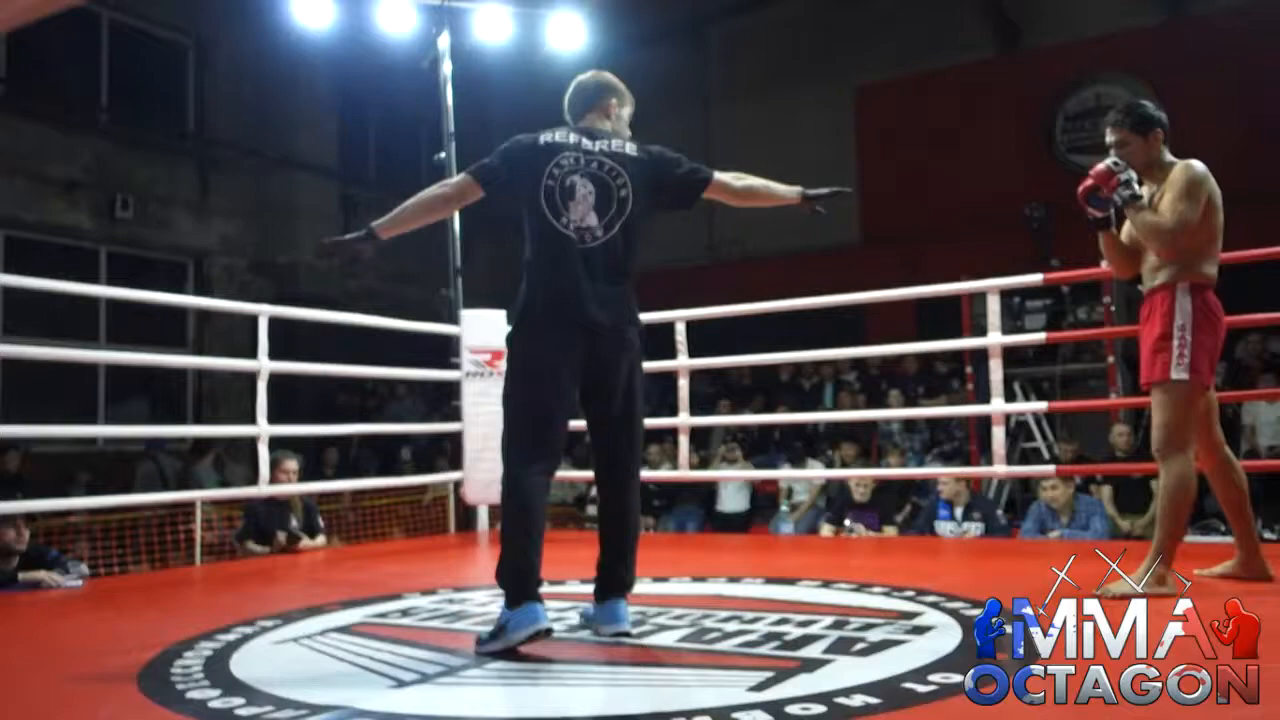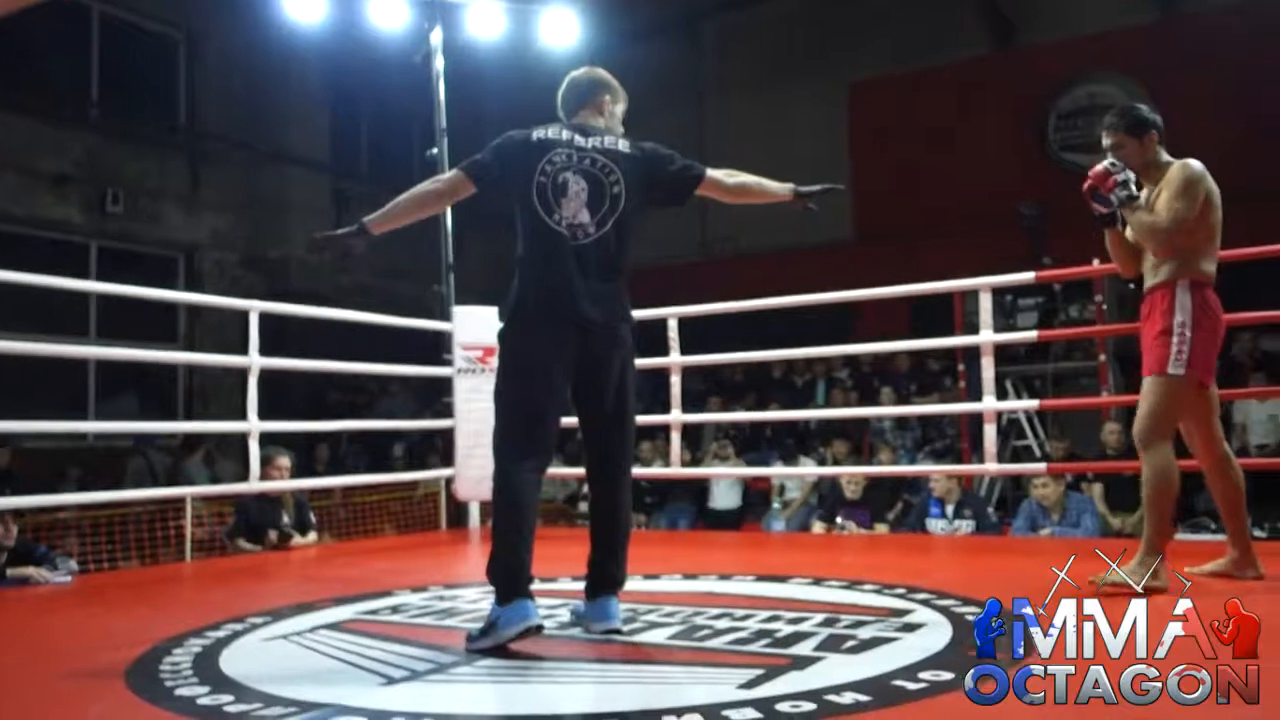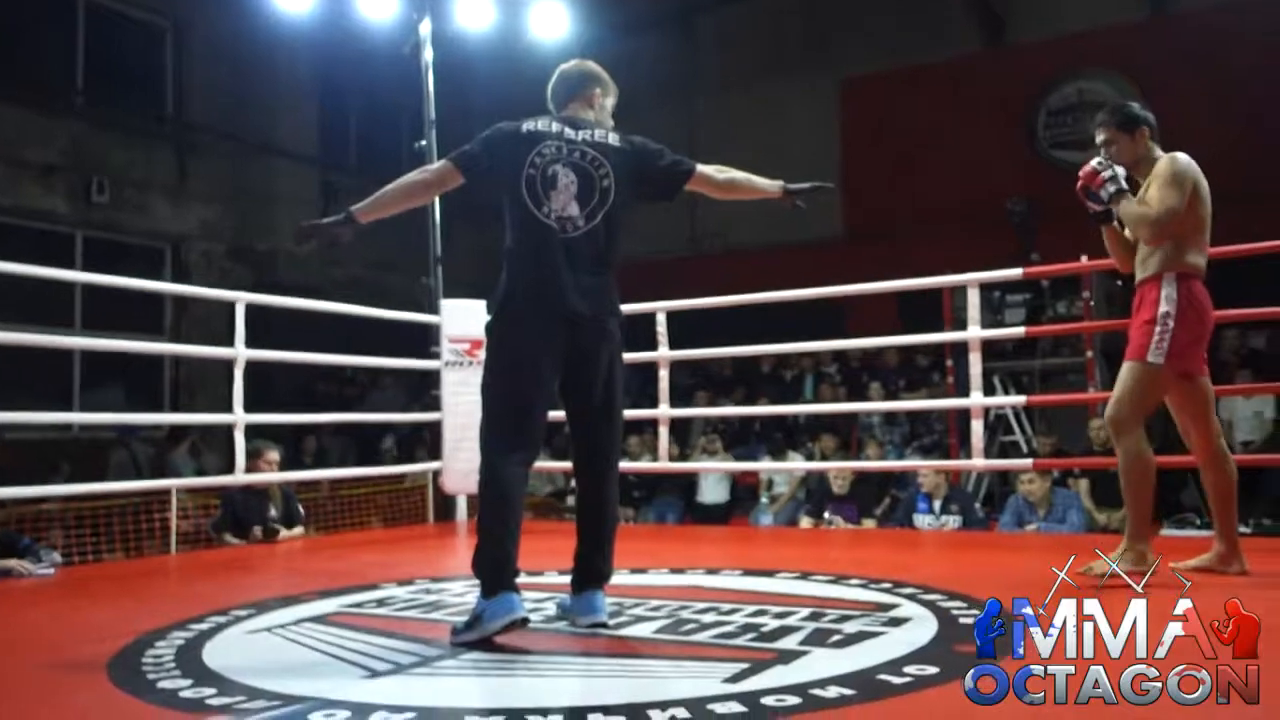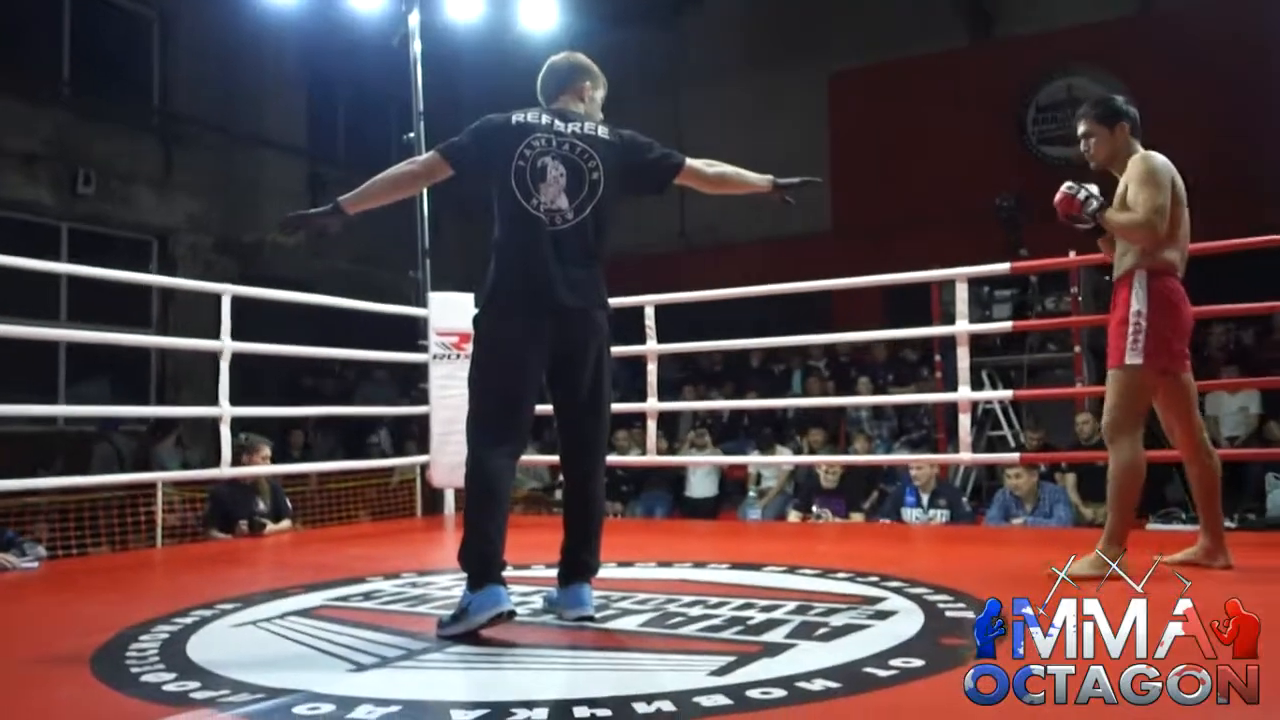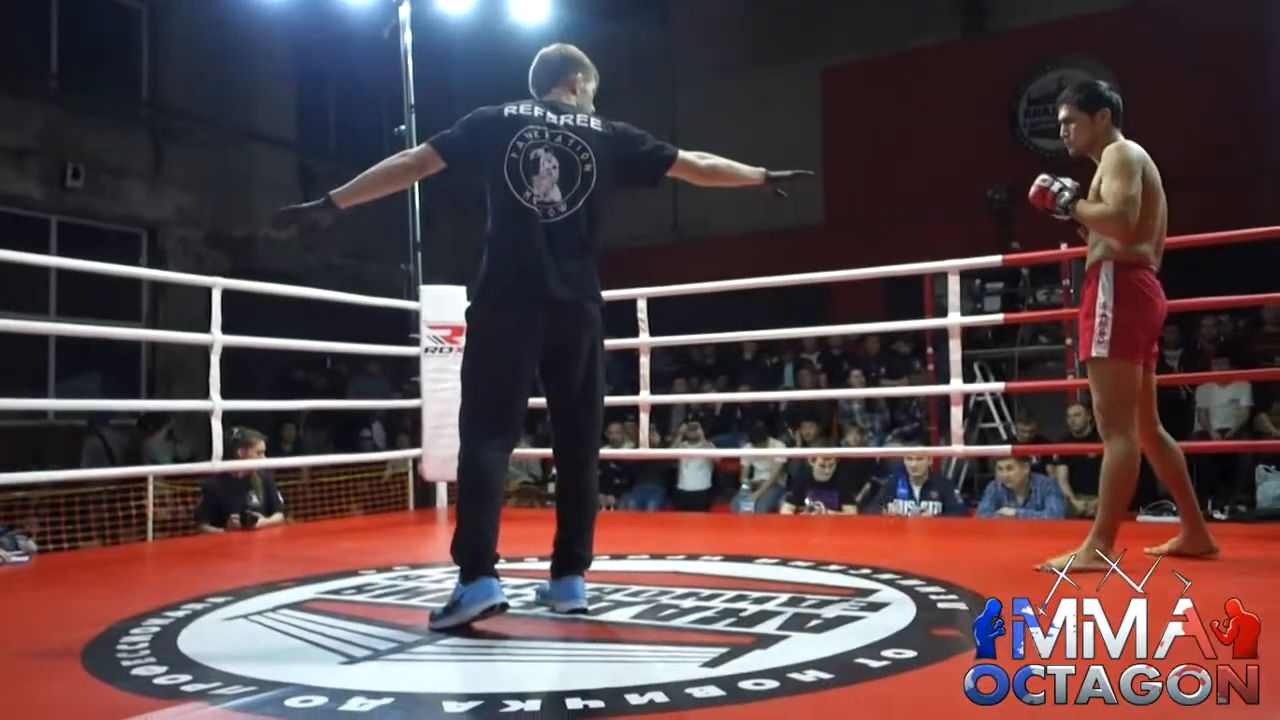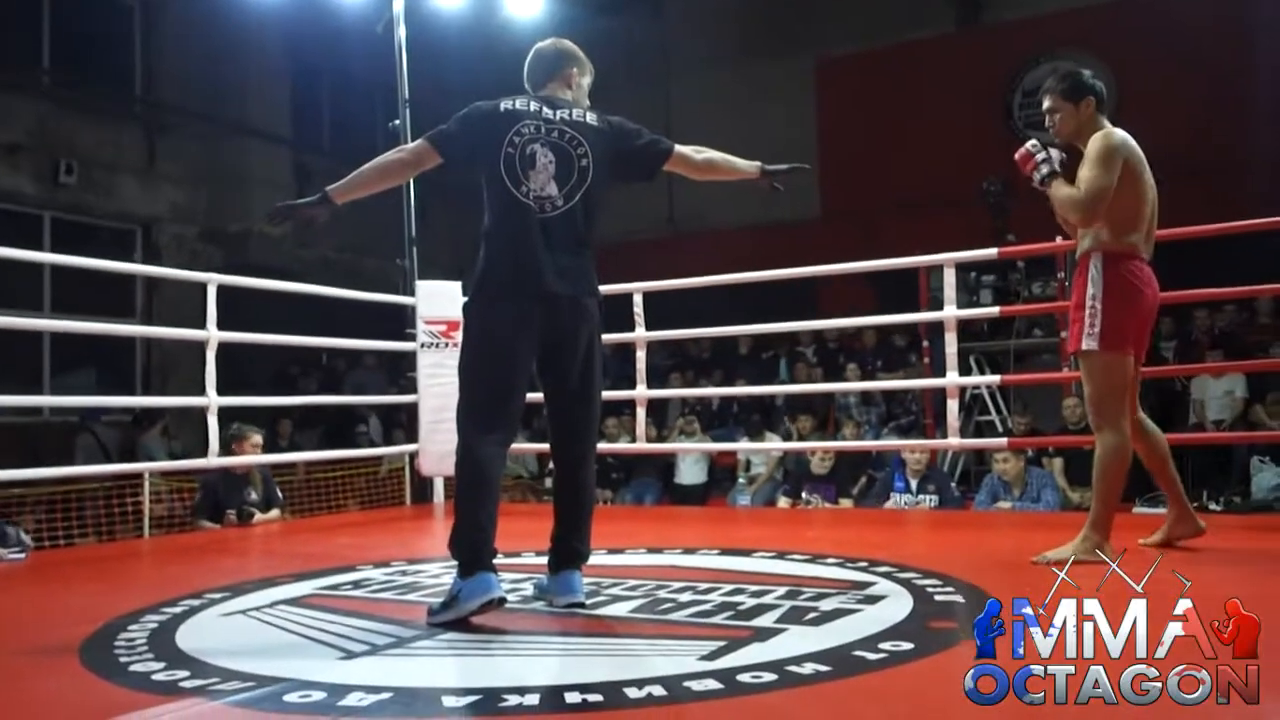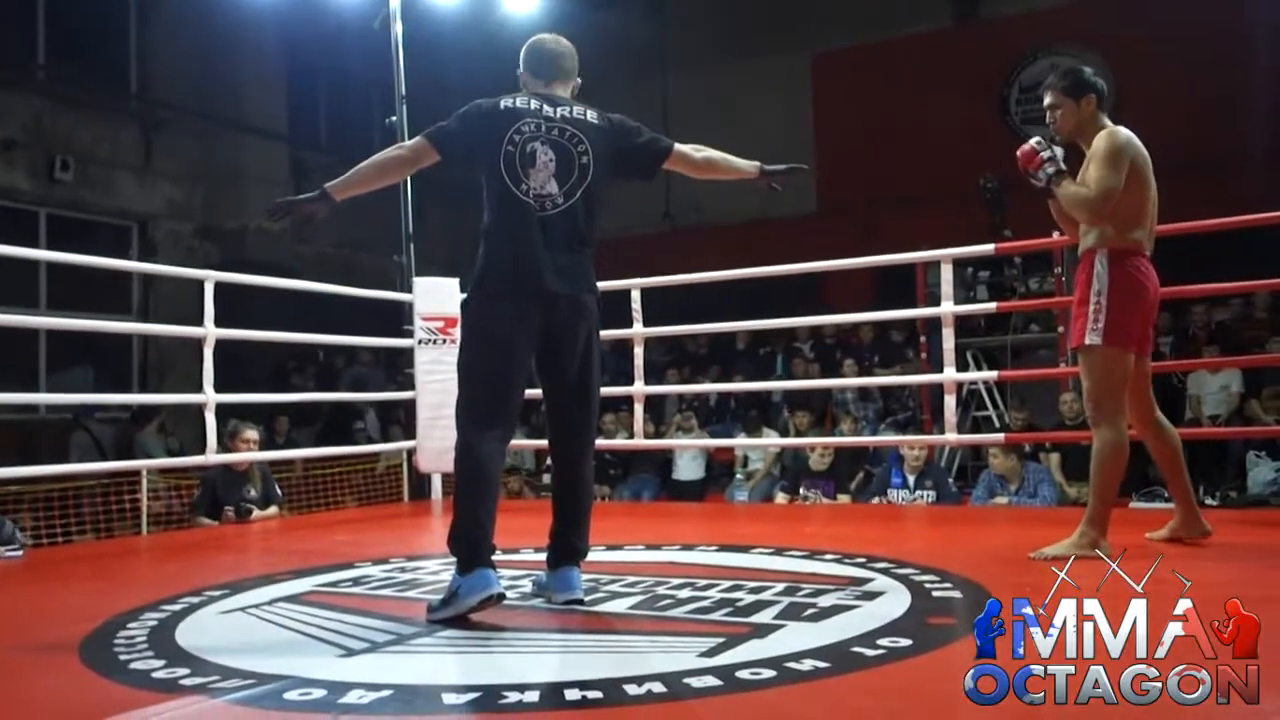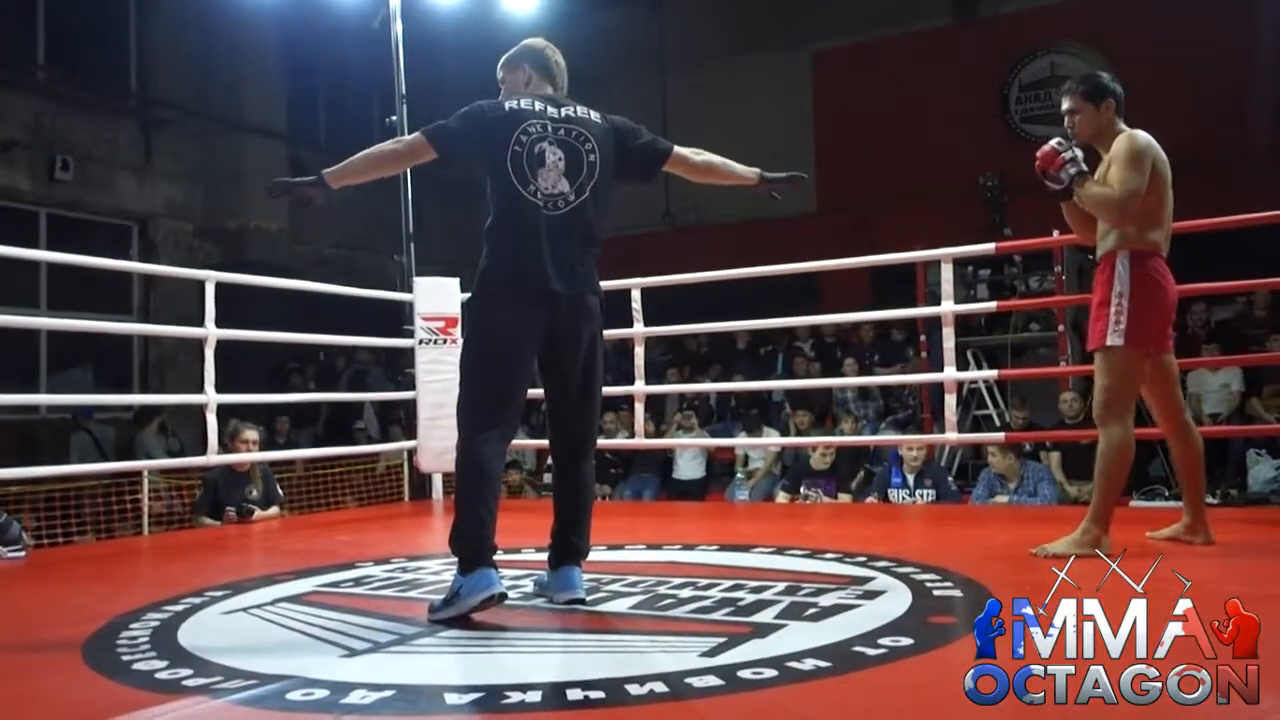
dt=0.2s
person 1, frame 1
left shoulder: (529, 150)
right shoulder: (644, 161)
left elbow: (449, 194)
right elbow: (736, 188)
left wrist: (372, 235)
right wrist: (803, 196)
left hip: (545, 327)
right hip: (613, 331)
left knee: (529, 461)
right knee: (619, 466)
left ankle: (523, 603)
right ankle: (613, 600)
person 1, frame 2
left shoulder: (521, 146)
right shoulder: (637, 158)
left elbow: (442, 190)
right elbow: (727, 184)
left wrist: (364, 230)
right wrist: (795, 192)
left hip: (537, 323)
right hip: (605, 327)
left knee: (520, 458)
right knee: (610, 463)
left ankle: (513, 600)
right ankle: (603, 597)
person 1, frame 3
left shoulder: (511, 138)
right shoulder: (627, 151)
left elbow: (429, 180)
right elbow: (716, 180)
left wrist: (351, 219)
right wrist: (784, 189)
left hip: (525, 316)
right hip: (594, 320)
left knee: (506, 450)
right knee: (597, 457)
left ankle: (498, 593)
right ankle: (589, 591)
person 1, frame 4
left shoulder: (501, 129)
right shoulder: (616, 144)
left elbow: (417, 171)
right elbow: (705, 173)
left wrist: (339, 209)
right wrist: (773, 185)
left hip: (514, 308)
right hip: (582, 313)
left knee: (494, 443)
right knee: (584, 451)
left ankle: (485, 586)
right ankle: (576, 585)
person 1, frame 5
left shoulder: (494, 122)
right shoulder: (609, 137)
left elbow: (411, 164)
right elbow: (698, 166)
left wrist: (331, 203)
right wrist: (766, 177)
left hip: (507, 301)
right hip: (576, 305)
left knee: (487, 436)
right knee: (578, 444)
left ankle: (478, 578)
right ankle: (570, 577)
person 1, frame 6
left shoulder: (489, 118)
right shoulder: (605, 131)
left elbow: (407, 160)
right elbow: (694, 160)
left wrist: (326, 199)
right wrist: (761, 171)
left hip: (503, 296)
right hip: (573, 300)
left knee: (484, 430)
right knee: (575, 437)
left ankle: (476, 572)
right ankle: (567, 571)
person 1, frame 7
left shoulder: (489, 115)
right shoulder: (605, 128)
left elbow: (405, 157)
right elbow: (693, 159)
left wrist: (326, 195)
right wrist: (760, 171)
left hip: (503, 294)
right hip: (572, 298)
left knee: (483, 427)
right knee: (573, 434)
left ankle: (475, 570)
right ankle: (566, 568)
person 1, frame 8
left shoulder: (492, 118)
right shoulder: (606, 129)
left elbow: (404, 150)
right elbow: (691, 162)
left wrist: (323, 181)
right wrist: (760, 178)
left hip: (507, 294)
right hip: (576, 297)
left knee: (485, 426)
right knee: (574, 434)
left ankle: (476, 569)
right ankle: (566, 568)
person 2, frame 1
left shoulder: (1189, 174)
right shoulder: (1146, 191)
left elbow: (1168, 240)
right elbow: (1124, 267)
left wrist: (1128, 198)
right wrist: (1103, 217)
left hip: (1183, 311)
right hip: (1161, 314)
left knee: (1170, 445)
right knee: (1209, 446)
left ankle: (1157, 569)
right ankle: (1249, 557)
person 2, frame 2
left shoulder: (1186, 173)
right shoulder: (1150, 190)
left elbow: (1162, 239)
right elbow: (1130, 265)
left wrist: (1125, 197)
right wrist: (1108, 214)
left hip: (1184, 309)
right hip: (1166, 312)
left knee: (1151, 434)
right knee: (1208, 443)
left ankle: (1150, 559)
right ankle: (1242, 555)
person 2, frame 3
left shoulder: (1173, 166)
right shoulder: (1151, 183)
left elbow: (1157, 227)
right elbow: (1131, 261)
left wrist: (1114, 192)
right wrist: (1104, 212)
left hip: (1172, 302)
right hip: (1167, 305)
left knee: (1122, 418)
right knee: (1204, 438)
left ankle: (1135, 548)
right ankle: (1227, 551)
person 2, frame 4
left shoulder: (1146, 164)
right shoulder: (1139, 175)
left elbow: (1150, 229)
left wrist: (1096, 210)
right wrist: (1094, 223)
left hip: (1147, 299)
right hip: (1158, 302)
left knee: (1121, 429)
right knee: (1189, 432)
left ankle: (1110, 552)
right ankle: (1212, 543)
person 2, frame 5
left shoulder: (1120, 154)
right shoulder: (1126, 161)
left elbow: (1119, 221)
left wrist: (1070, 200)
right wrist: (1073, 208)
left hip: (1118, 289)
right hip: (1137, 289)
left knee: (1116, 426)
right knee: (1143, 424)
left ankle: (1100, 546)
right ankle: (1194, 530)
person 2, frame 6
left shoulder: (1107, 141)
right shoulder: (1116, 150)
left elbow: (1083, 210)
right elbow: (1085, 227)
left wrist: (1047, 175)
right wrist: (1050, 181)
left hip: (1109, 279)
right hip: (1130, 279)
left knee: (1106, 418)
right knee: (1126, 415)
left ankle: (1094, 538)
right ankle: (1181, 514)
person 2, frame 7
left shoulder: (1113, 139)
right shoulder: (1105, 150)
left elbow: (1095, 210)
right elbow: (1079, 228)
left wrist: (1055, 173)
right wrist: (1048, 182)
left hip: (1112, 276)
right hip: (1128, 277)
left knee: (1103, 413)
right knee: (1141, 411)
left ankle: (1091, 534)
right ankle: (1188, 518)
person 2, frame 8
left shoulder: (1133, 144)
right shoulder: (1115, 157)
left elbow: (1119, 210)
right elbow: (1091, 231)
left wrist: (1077, 174)
right wrist: (1064, 188)
left hip: (1131, 280)
right hip: (1141, 283)
left knee: (1112, 411)
right knee: (1171, 412)
left ankle: (1093, 531)
right ankle: (1195, 521)
